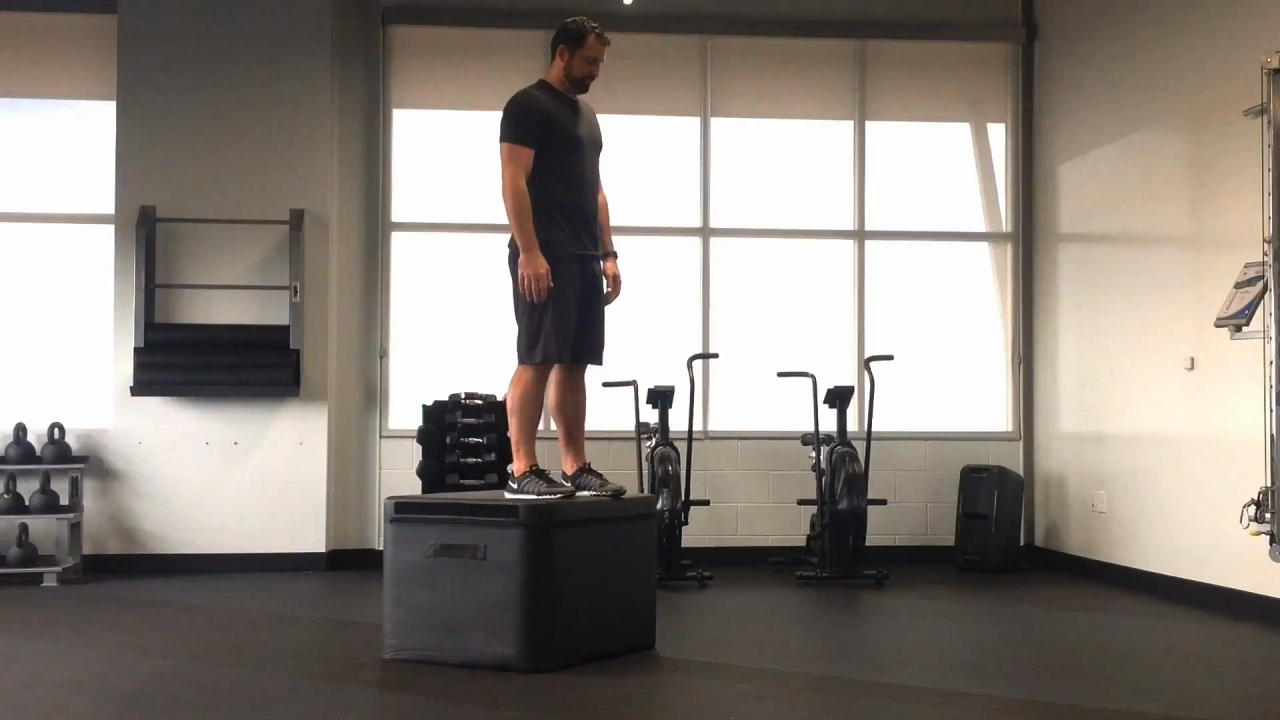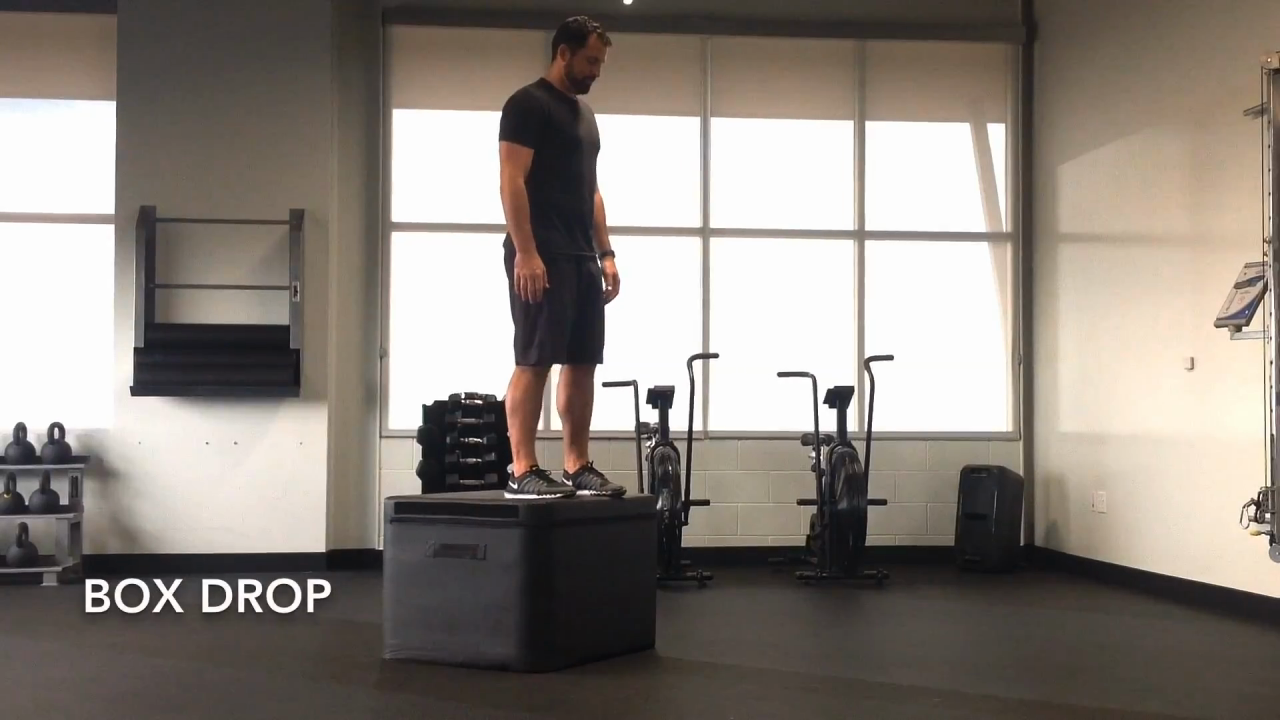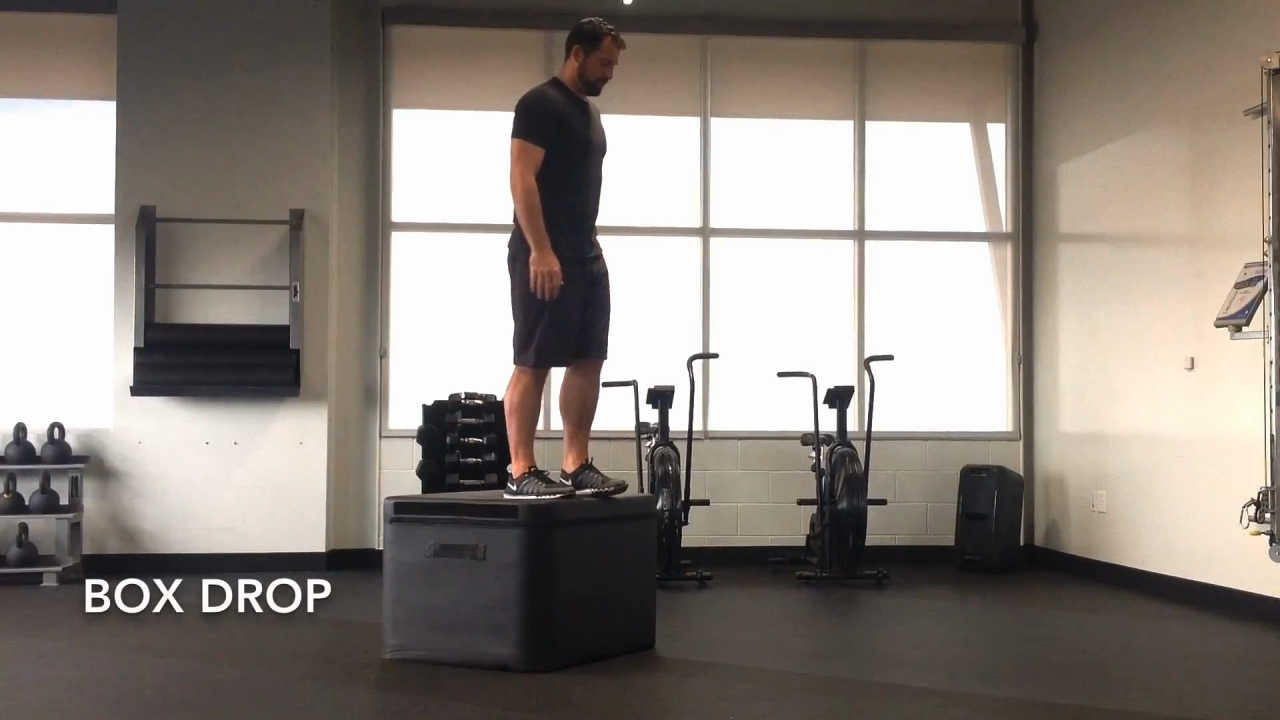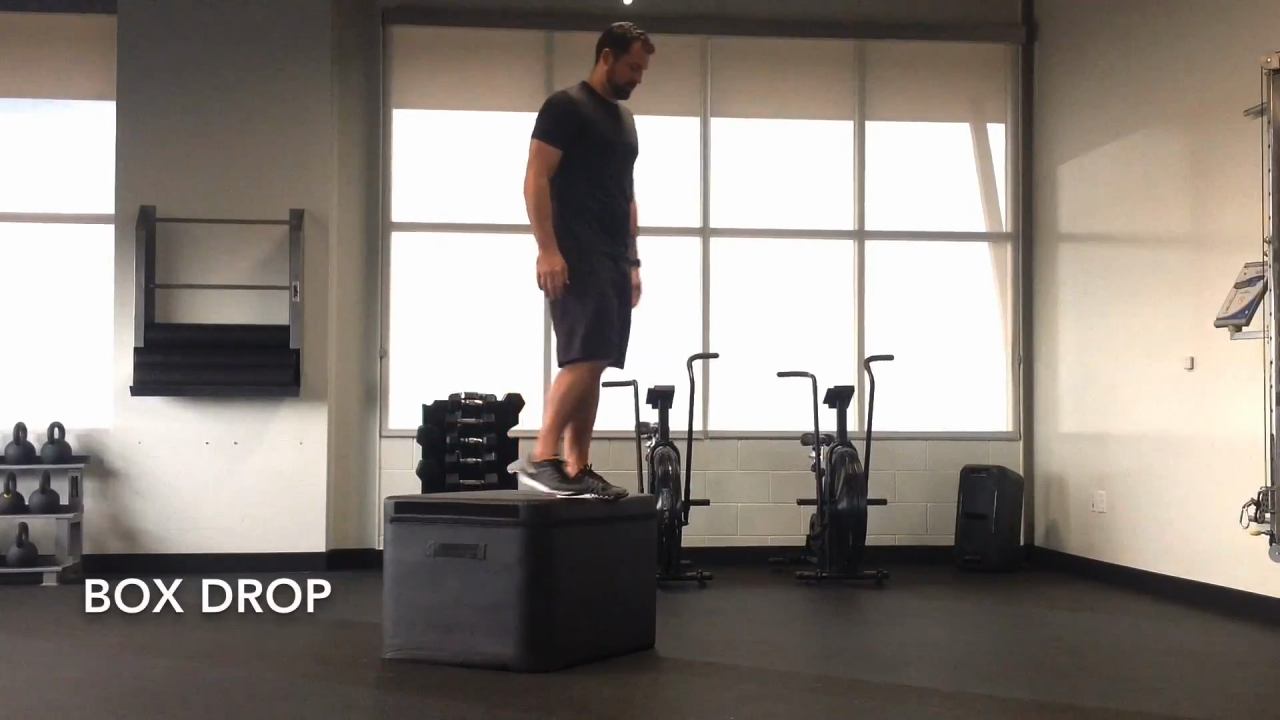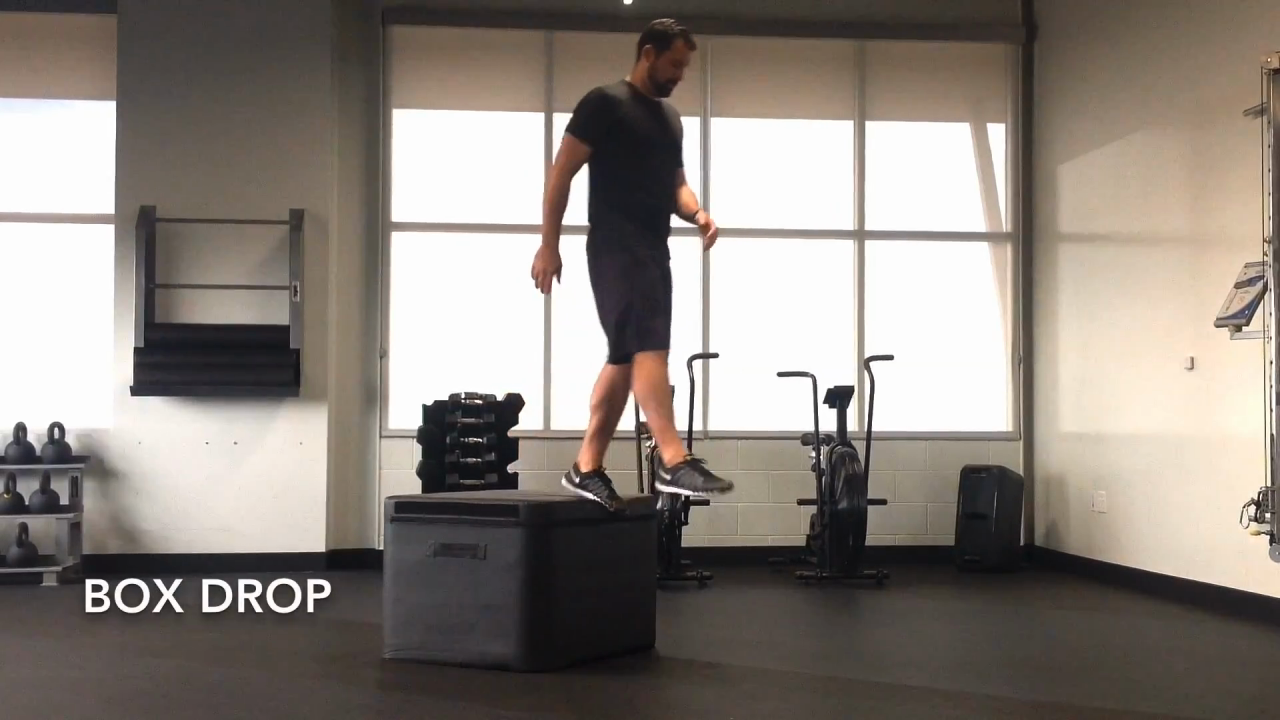
dt=0.4s
person 1, frame 1
left shoulder: (586, 113)
right shoulder: (528, 105)
right elbow: (514, 182)
left wrist: (607, 254)
right wrist: (529, 252)
left hip: (583, 258)
right hip: (545, 257)
left knee: (573, 365)
right knee: (537, 361)
left ankle: (575, 469)
right ankle: (523, 472)
person 1, frame 2
left shoulder: (584, 112)
right shoulder: (528, 104)
right elbow: (512, 181)
left wrist: (606, 254)
right wrist: (526, 253)
left hip: (581, 258)
right hip: (541, 257)
left knee: (582, 363)
right knee: (534, 362)
left ankle: (578, 468)
right ankle: (523, 472)
person 1, frame 3
left shoulder: (589, 111)
right shoulder: (541, 103)
right elbow: (522, 179)
left wrist: (589, 250)
right wrist: (540, 251)
left hip: (586, 256)
right hip: (546, 256)
left knee: (588, 360)
right knee: (533, 364)
left ankle: (576, 467)
right ankle: (521, 472)
person 1, frame 4
left shoulder: (624, 119)
right shoulder: (566, 107)
right elbow: (537, 181)
left wrist: (633, 262)
right wrist: (548, 250)
left hip: (613, 258)
right hip: (576, 256)
left knee: (589, 364)
right knee: (586, 359)
left ankle: (575, 469)
right ankle: (540, 458)
person 1, frame 5
left shoulder: (670, 118)
right shoulder: (604, 103)
left elbow: (676, 183)
right elbow: (561, 174)
left wrist: (697, 214)
right wrist: (548, 246)
left hip: (653, 250)
right hip: (616, 248)
left knee: (624, 360)
right knee: (649, 350)
left ankle: (587, 467)
right ankle: (676, 463)
